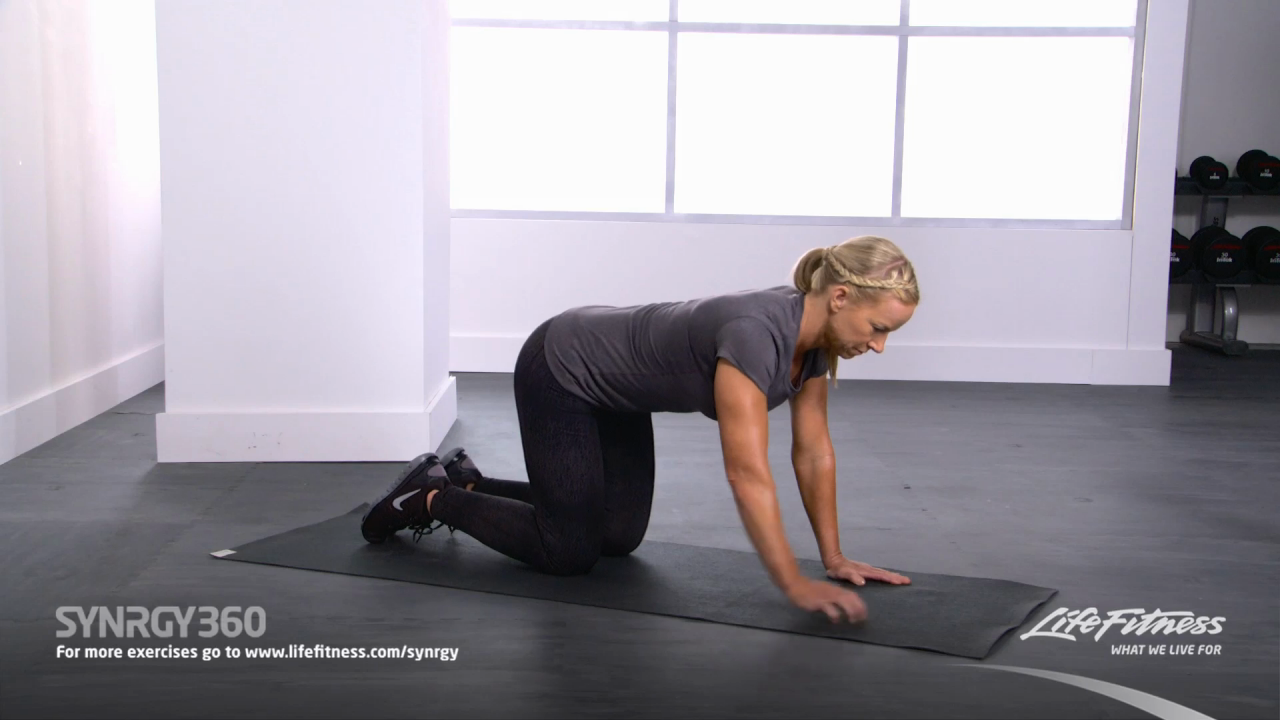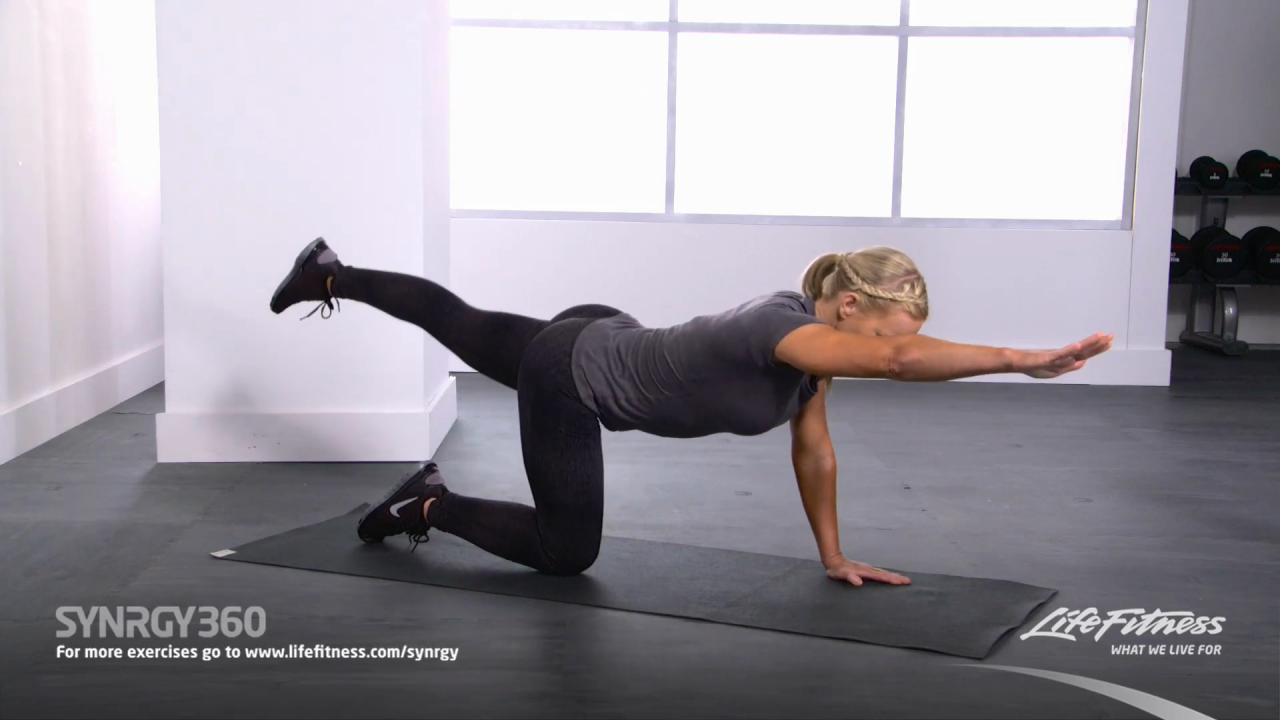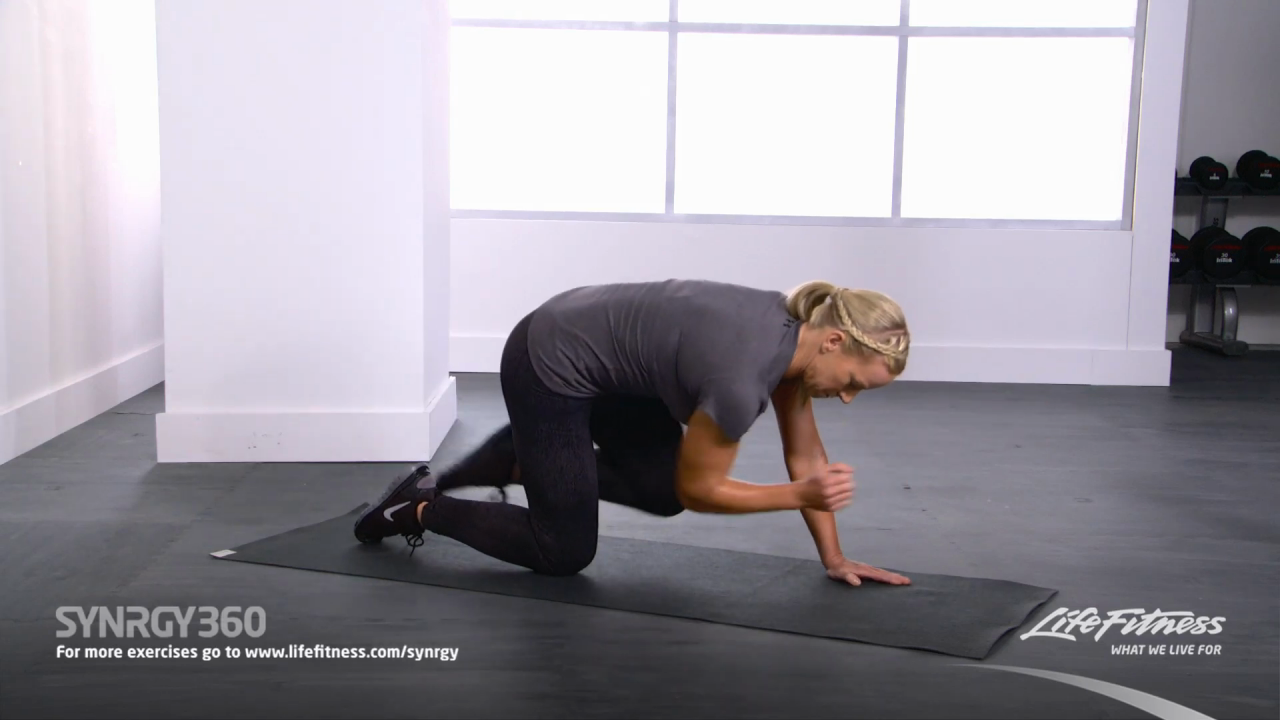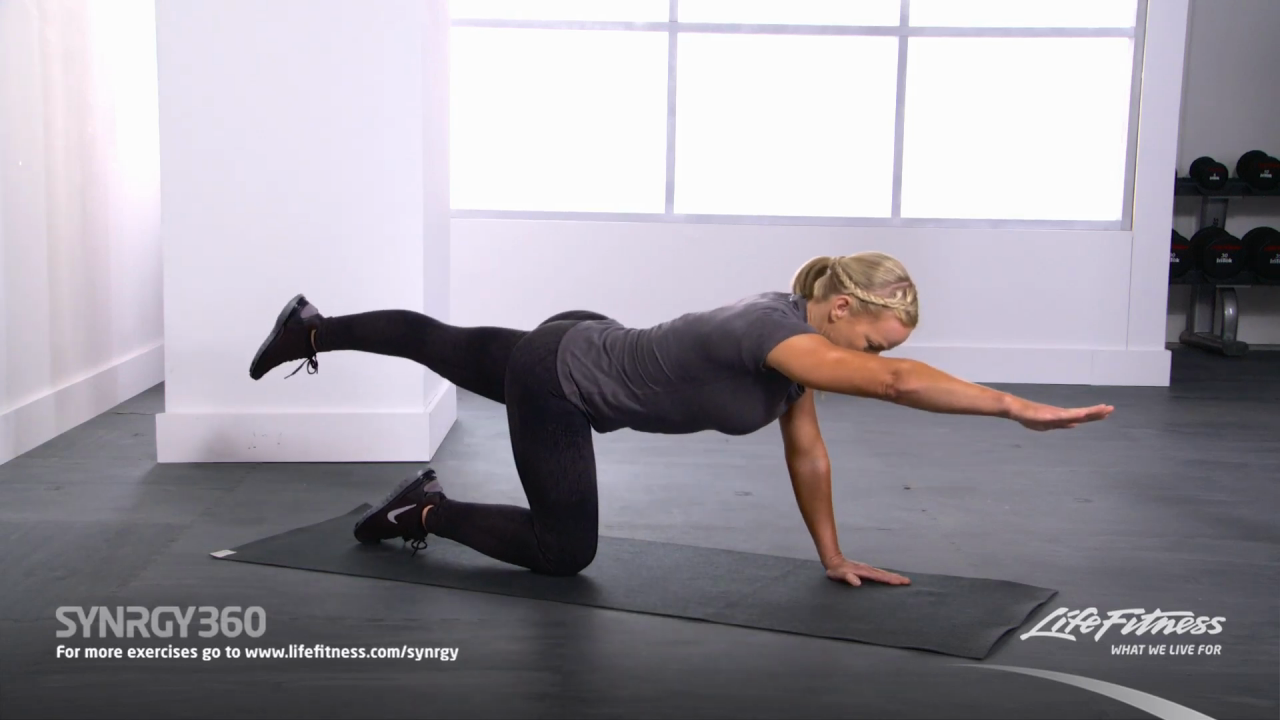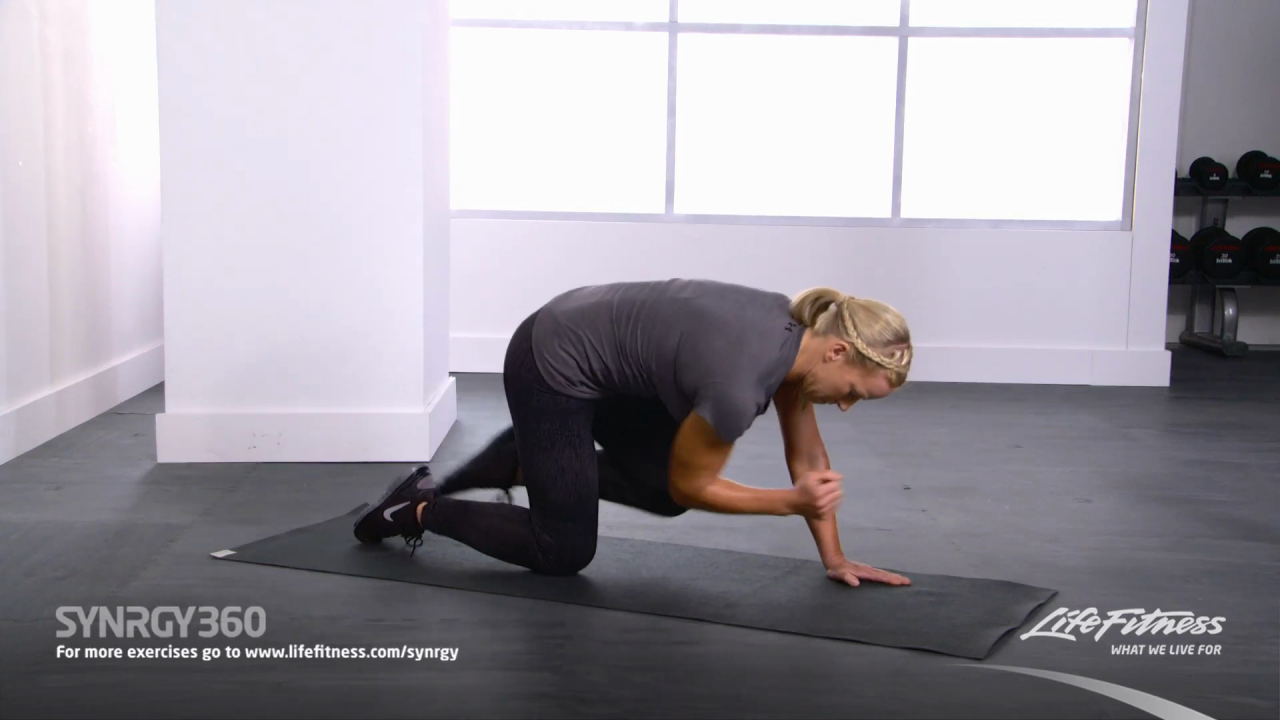
dt=1s
person 1, frame 1
left shoulder: (819, 332)
right shoulder: (756, 334)
left elbow: (814, 451)
right elbow: (748, 472)
left wrist: (835, 557)
right wrist: (794, 585)
left hip: (610, 384)
right hip: (558, 374)
left knee: (618, 538)
right knee: (569, 552)
left ankle: (468, 483)
right ankle: (429, 498)
person 1, frame 2
left shoulder: (809, 326)
right shoulder: (784, 332)
left elbow: (814, 452)
right elbow: (902, 360)
left wrist: (835, 558)
right wrist: (1027, 359)
left hip: (602, 341)
right hip: (567, 379)
left knee: (458, 325)
right knee: (568, 552)
left ankle: (328, 276)
right ankle: (429, 504)
person 1, frame 3
left shoulder: (796, 329)
right shoulder: (741, 380)
left elbow: (805, 452)
right elbow: (699, 490)
left wrist: (835, 557)
right wrist: (802, 496)
left hip: (597, 348)
right hip: (548, 366)
left knee: (660, 494)
right knee: (565, 553)
left ankle: (521, 462)
right ankle: (421, 507)
person 1, frame 4
left shoulder: (797, 323)
right shoulder: (774, 335)
left elbow: (806, 451)
right elbow: (900, 383)
left wrist: (834, 556)
right wrist: (1023, 409)
left hip: (587, 349)
right hip: (554, 381)
left knee: (439, 345)
right knee: (564, 552)
left ankle: (314, 329)
right ankle: (424, 510)
person 1, frame 5
left shoulder: (796, 332)
right shoulder: (740, 384)
left elbow: (807, 454)
right elbow: (688, 484)
left wrist: (836, 558)
right wrist: (795, 502)
left hip: (604, 356)
right hip: (551, 365)
left knee: (665, 500)
right knee: (565, 553)
left ankle: (527, 463)
right ankle: (421, 507)
